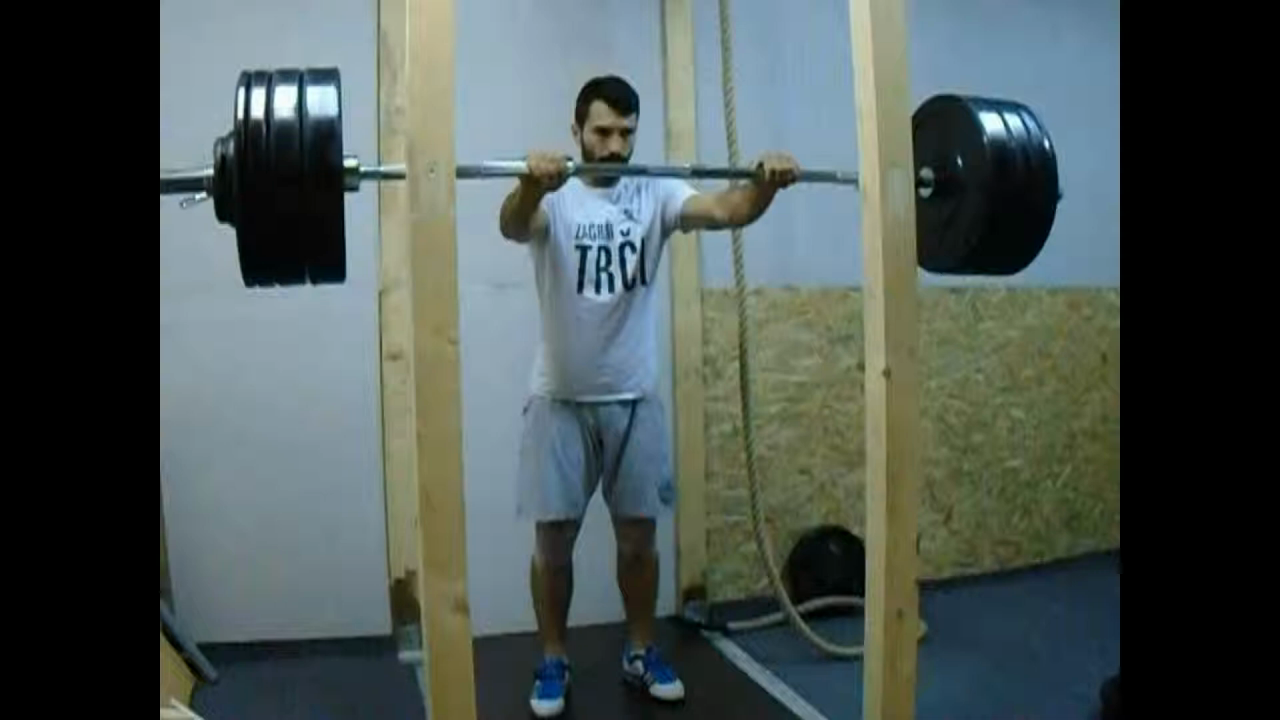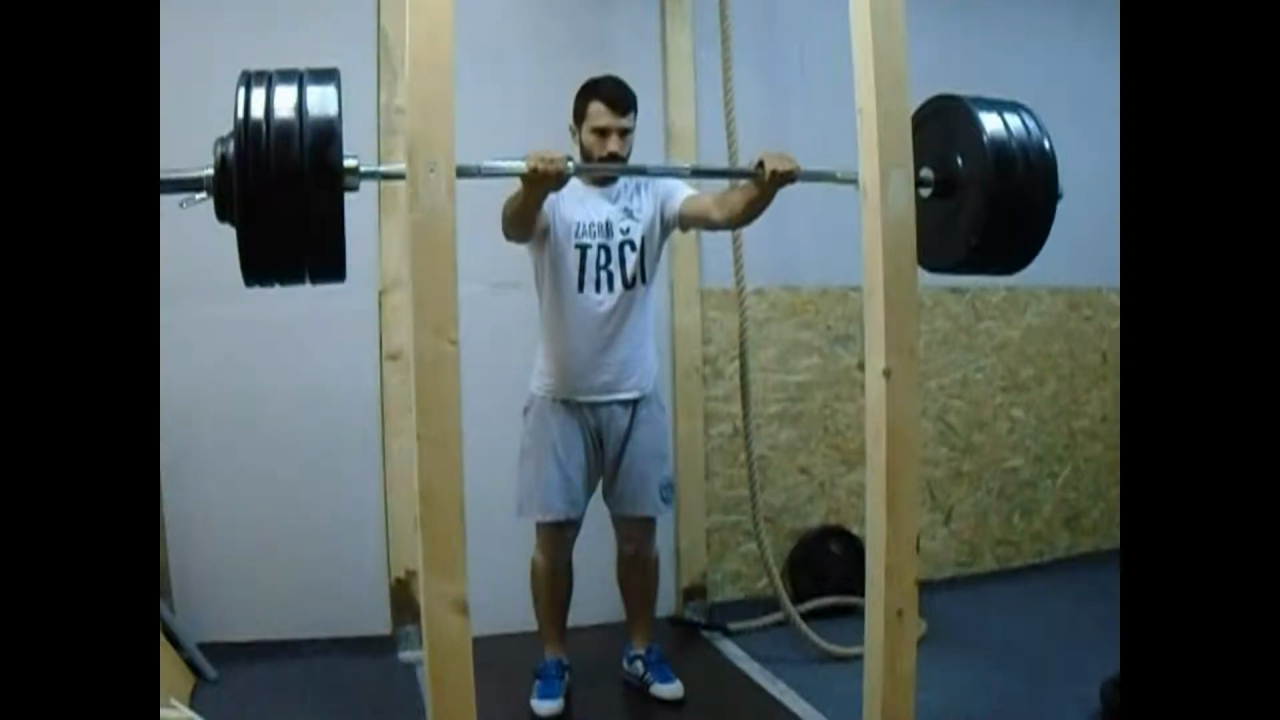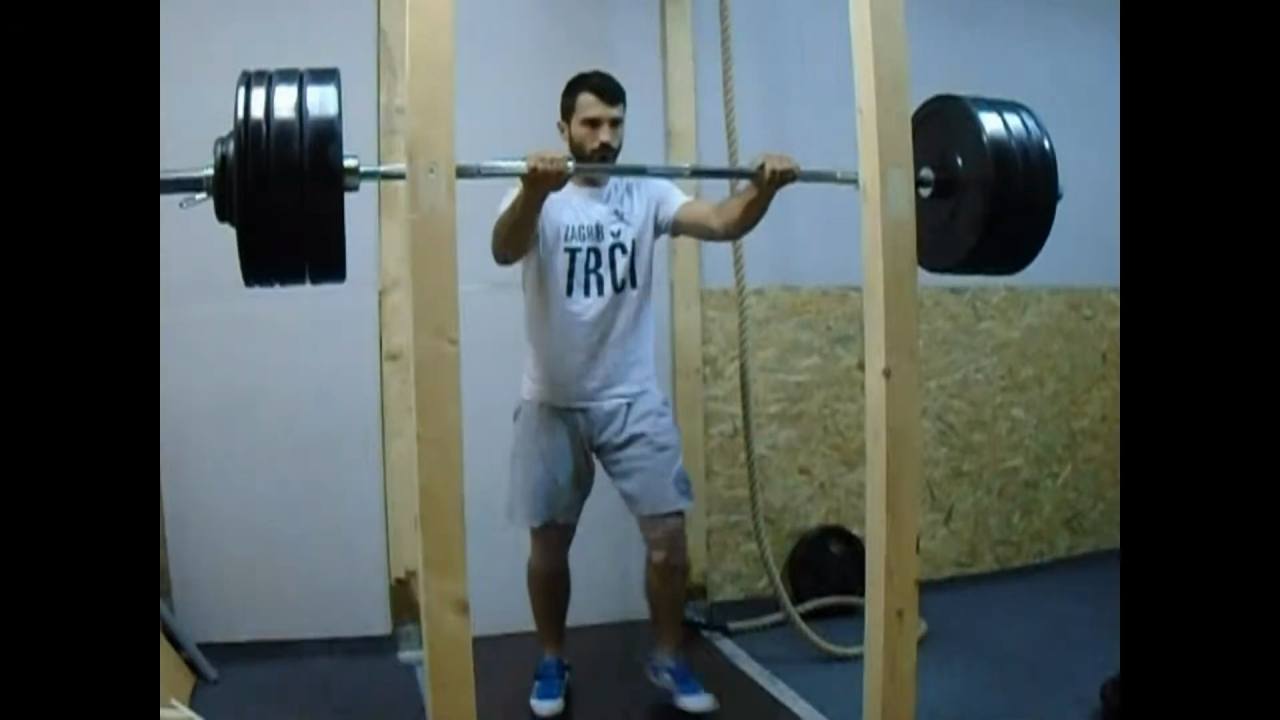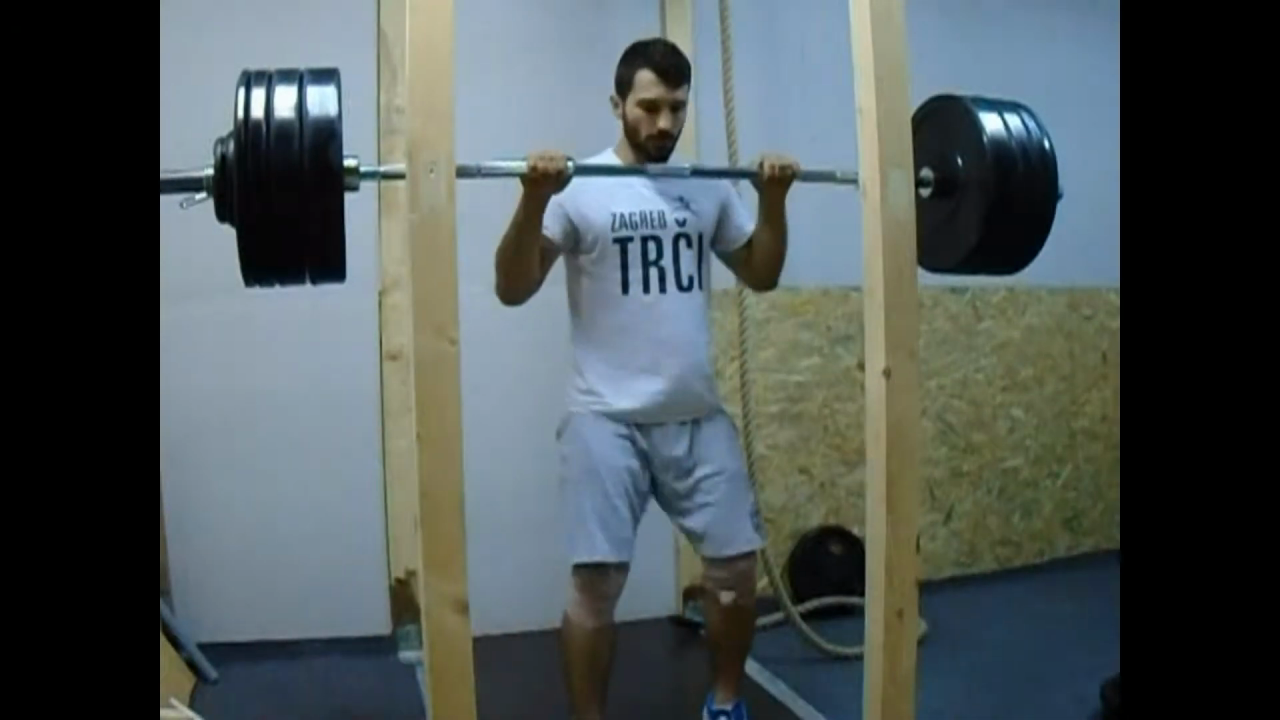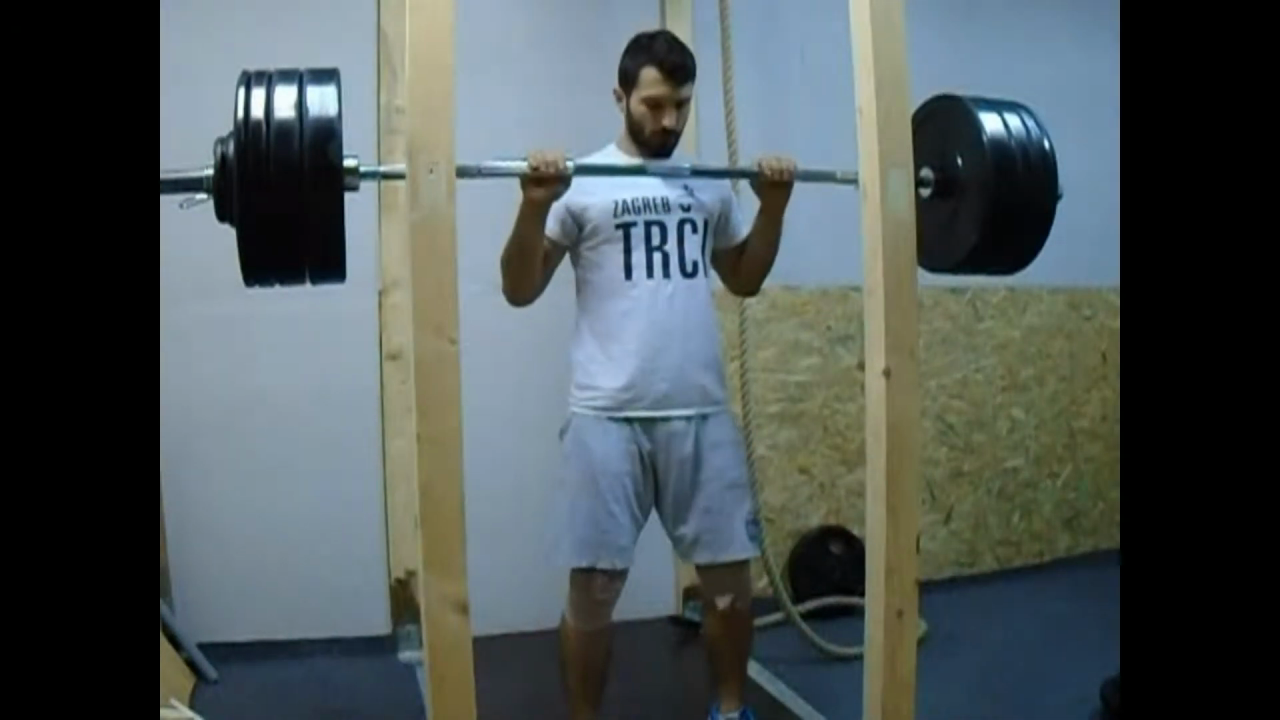
dt=0.7s
person 1, frame 1
left shoulder: (655, 194)
right shoulder: (552, 198)
left elbow: (723, 211)
right elbow: (513, 224)
left wrist: (766, 185)
right wrist: (533, 183)
left hip: (635, 397)
right hip: (561, 398)
left knee: (639, 533)
right knee: (554, 536)
left ankle: (641, 653)
right ankle: (553, 663)
person 1, frame 2
left shoulder: (654, 193)
right shoulder: (552, 197)
left elbow: (720, 212)
right elbow: (514, 225)
left wrist: (766, 184)
right wrist: (535, 183)
left hip: (636, 396)
right hip: (562, 398)
left knee: (639, 533)
right knee: (554, 535)
left ankle: (641, 652)
right ankle: (553, 662)
person 1, frame 3
left shoulder: (647, 195)
right shoulder: (543, 200)
left elbow: (723, 223)
right elbow: (504, 252)
left wrist: (763, 190)
right wrist: (533, 190)
left hip: (633, 397)
right hip: (553, 402)
left knee: (667, 532)
right knee: (549, 543)
left ankle: (669, 659)
right ankle: (552, 663)
person 1, frame 4
left shoulder: (712, 189)
right shoulder: (579, 189)
left elbow: (762, 276)
right elbow: (513, 288)
left wrist: (774, 200)
right wrist: (532, 200)
left hip: (697, 416)
right hip: (604, 418)
left knee: (735, 571)
right knee: (596, 585)
person 1, frame 5
left shoulder: (711, 184)
right shoulder: (581, 183)
left elbow: (746, 281)
right elbow: (520, 290)
left wrist: (774, 205)
right wrist: (535, 204)
left hip: (701, 412)
right hip: (608, 416)
left knee: (729, 575)
right knee: (593, 587)
